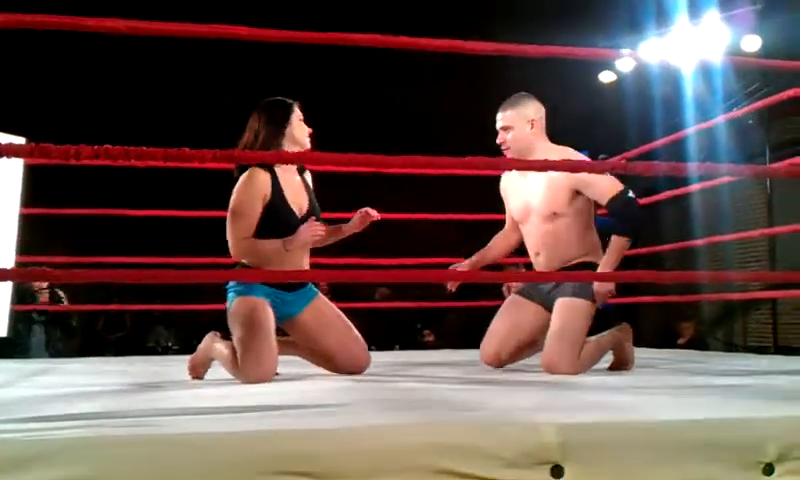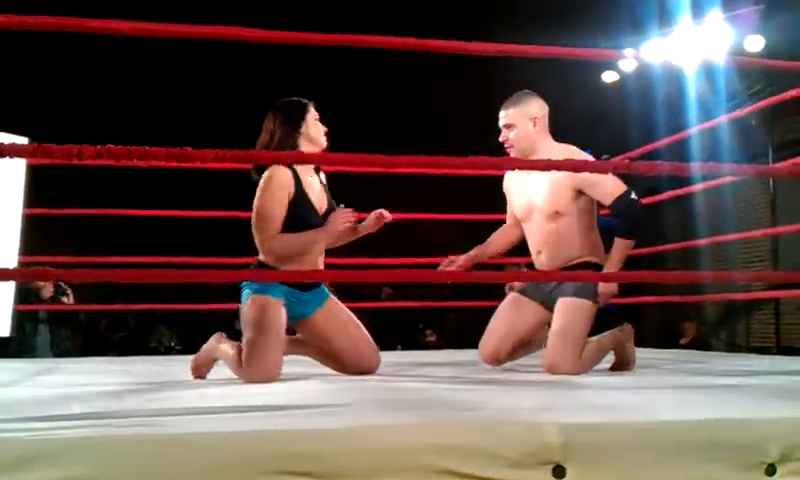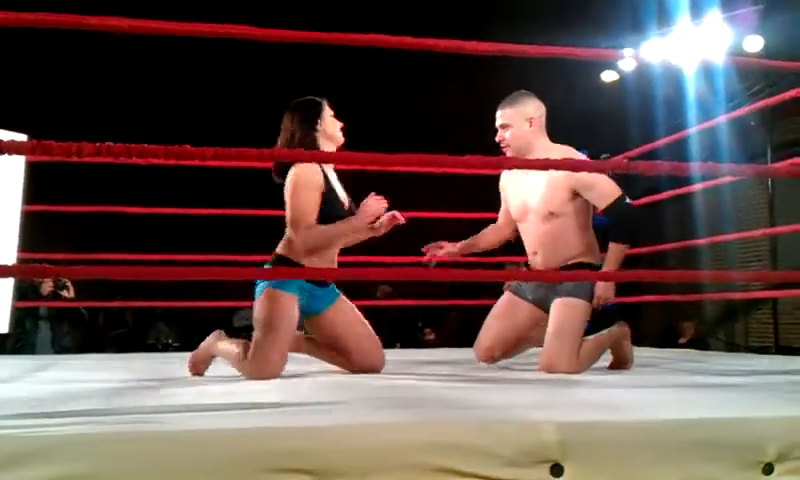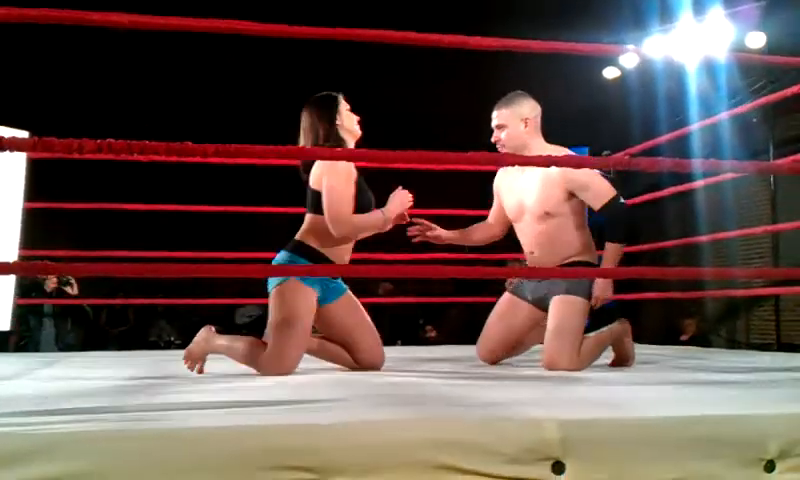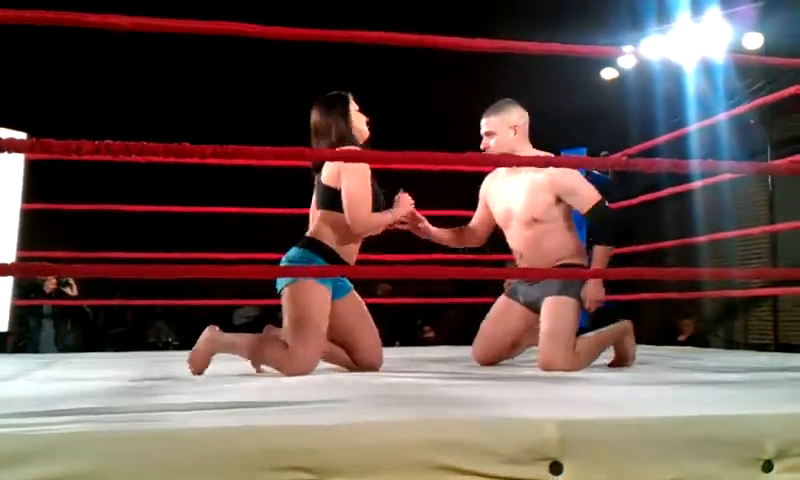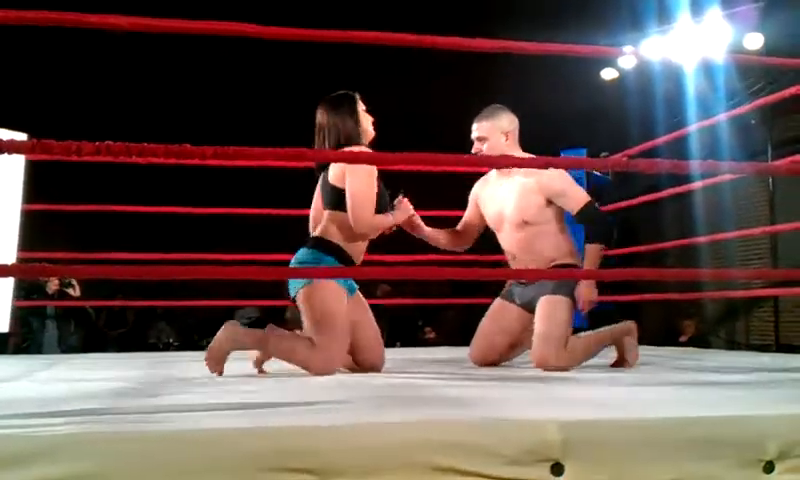
dt=0.1s
person 1, frame 1
left shoulder: (303, 175)
right shoulder: (257, 178)
right elbow: (239, 249)
left wrist: (349, 227)
right wrist: (289, 243)
left hip: (299, 290)
right hip: (256, 288)
left knee: (358, 361)
right knee: (257, 372)
left ankle: (278, 345)
right ankle: (214, 347)
person 1, frame 2
left shoulder: (317, 176)
right shoulder: (278, 175)
right elbow: (268, 246)
left wrist: (363, 228)
right wrist: (324, 231)
left hip: (312, 291)
right hip: (270, 286)
left knee: (368, 362)
right knee: (261, 372)
left ankle: (285, 344)
right ankle: (220, 347)
person 1, frame 3
left shoulder: (328, 171)
right shoulder: (306, 171)
right elbow: (306, 238)
left wrist: (375, 227)
right wrist: (358, 219)
left hip: (321, 286)
right hip: (285, 279)
left knee: (372, 361)
right knee: (265, 369)
left ankle: (290, 342)
right ankle: (218, 345)
person 1, frame 4
left shoulder: (338, 165)
right shoulder: (338, 159)
right elbow: (342, 228)
left wrist: (382, 223)
right wrist: (387, 210)
left hip: (327, 279)
left knee: (372, 359)
right knee: (279, 364)
left ankle: (289, 338)
right ankle: (214, 340)
person 1, frame 5
left shoulder: (331, 163)
right elbow: (360, 223)
left wrist: (383, 224)
right wrist: (396, 212)
right hip: (311, 264)
left knee: (370, 360)
right knee: (300, 363)
left ankle: (280, 338)
right ankle: (221, 340)
person 1, frame 6
left shoulder: (334, 165)
right shoulder: (360, 155)
right elbow: (362, 224)
left wrist: (384, 223)
right wrist: (397, 215)
left hip: (336, 271)
right hip: (320, 265)
left knee: (372, 361)
right knee: (327, 361)
left ankle: (283, 339)
right ankle: (237, 335)
person 2, frame 1
right shoulder: (509, 180)
left elbow: (627, 209)
left wrist: (605, 270)
right wrist: (473, 263)
left hip: (578, 275)
right hip: (539, 282)
left knee: (557, 365)
right knee: (492, 356)
left ankle: (617, 337)
right ankle: (556, 335)
person 2, frame 2
right shoulder: (512, 177)
left elbow: (630, 211)
left wrist: (610, 272)
right wrist: (470, 258)
left hip: (580, 275)
right hip: (539, 280)
left knee: (558, 366)
right knee: (490, 353)
left ankle: (618, 337)
right ankle: (554, 333)
person 2, frame 3
right shoulder: (509, 177)
left elbow: (623, 214)
right elbow: (506, 228)
right wrist: (459, 247)
right hip: (534, 281)
left knee: (556, 365)
right knee: (485, 352)
left ankle: (615, 335)
right ankle: (551, 331)
person 2, frame 4
left shoulder: (565, 166)
right shoulder: (504, 177)
left elbow: (617, 214)
right elbow: (494, 227)
left wrist: (605, 276)
right wrist: (446, 236)
left hip: (572, 274)
right hip: (532, 279)
left knee: (558, 362)
right knee: (487, 353)
left ankle: (616, 332)
right ankle: (552, 328)
person 2, frame 5
left shoulder: (553, 173)
right shoulder: (491, 184)
left elbow: (604, 220)
right elbow: (473, 236)
left wrist: (596, 280)
right wrist: (429, 231)
left hip: (563, 276)
right hip: (523, 283)
left knee: (553, 362)
right knee: (482, 354)
left ankle: (618, 332)
right ankle: (546, 331)
person 2, frame 6
left shoulder: (544, 175)
right shoulder: (483, 188)
left elbow: (596, 221)
right elbow: (461, 239)
left wrist: (587, 279)
right wrist: (422, 230)
left hip: (557, 277)
right hip: (519, 285)
left knee: (547, 359)
right knee: (480, 356)
left ankle: (619, 331)
right ankle: (547, 333)
